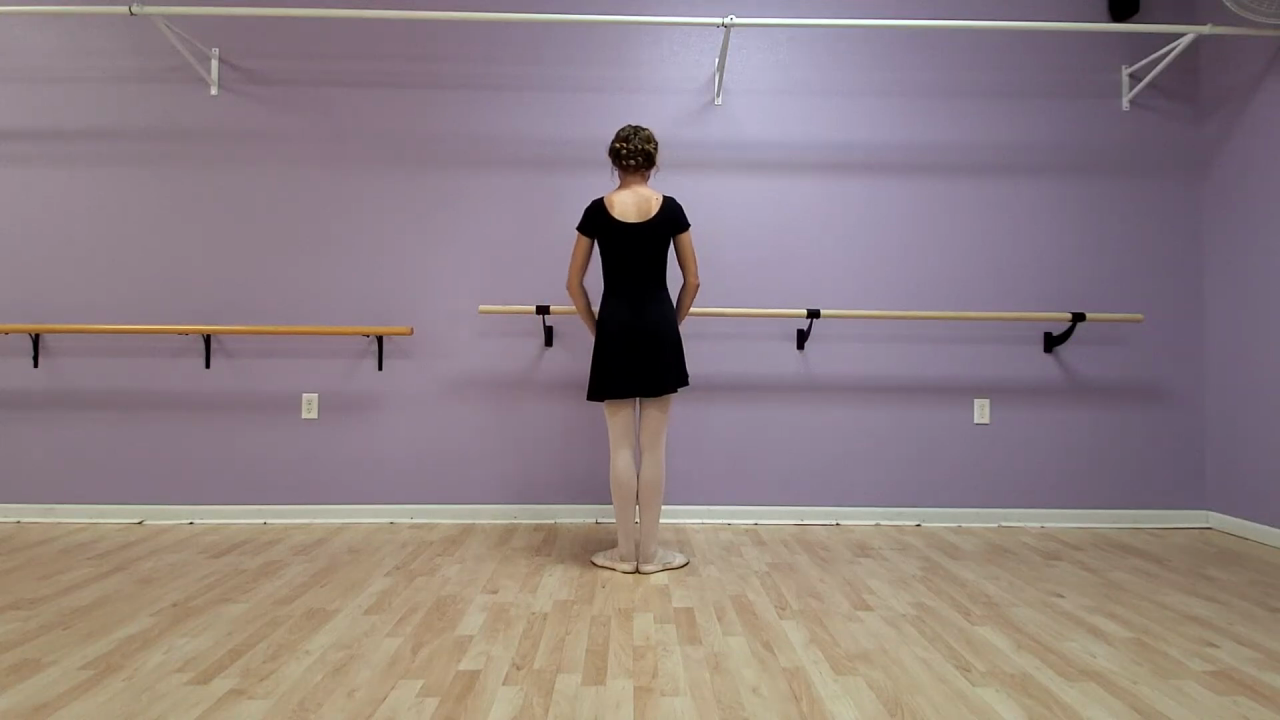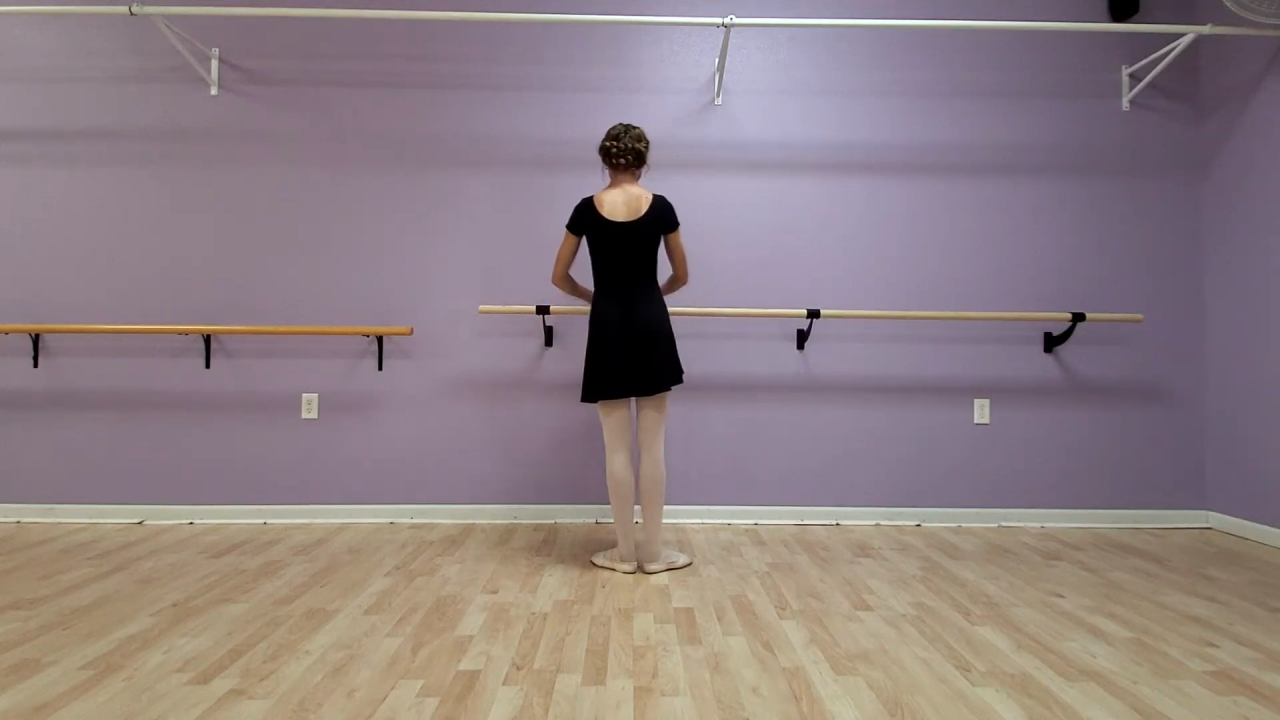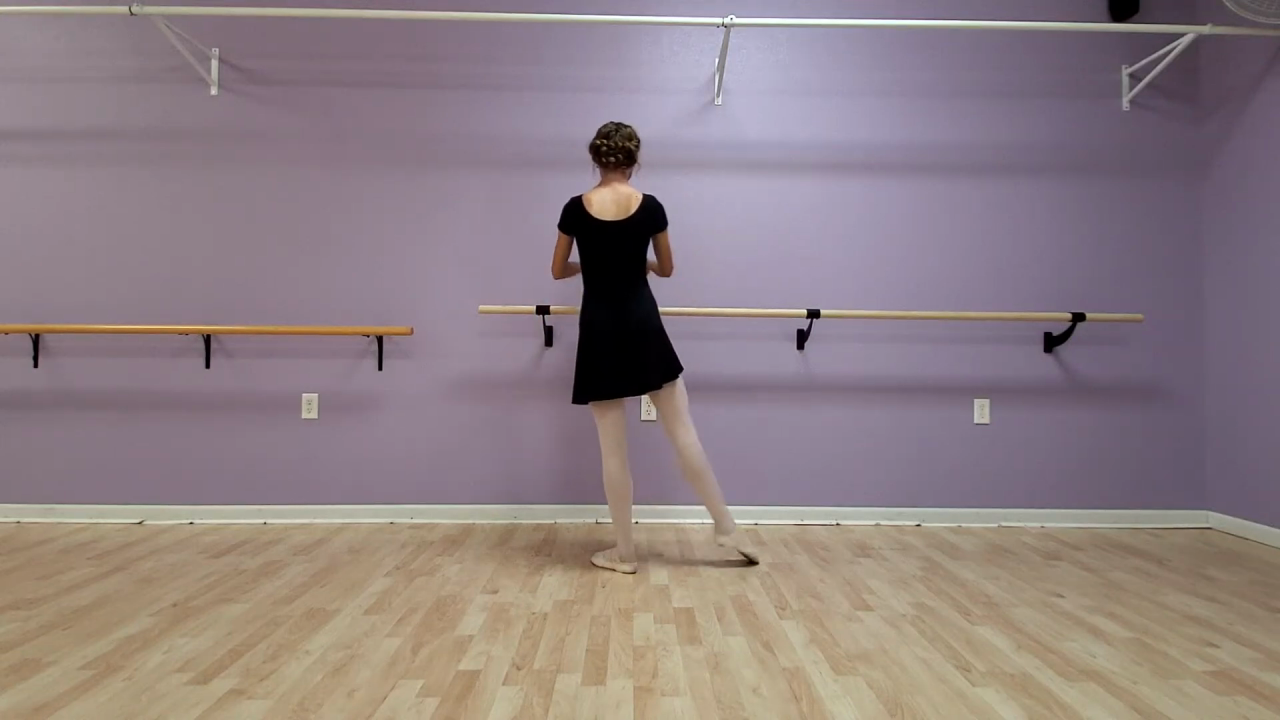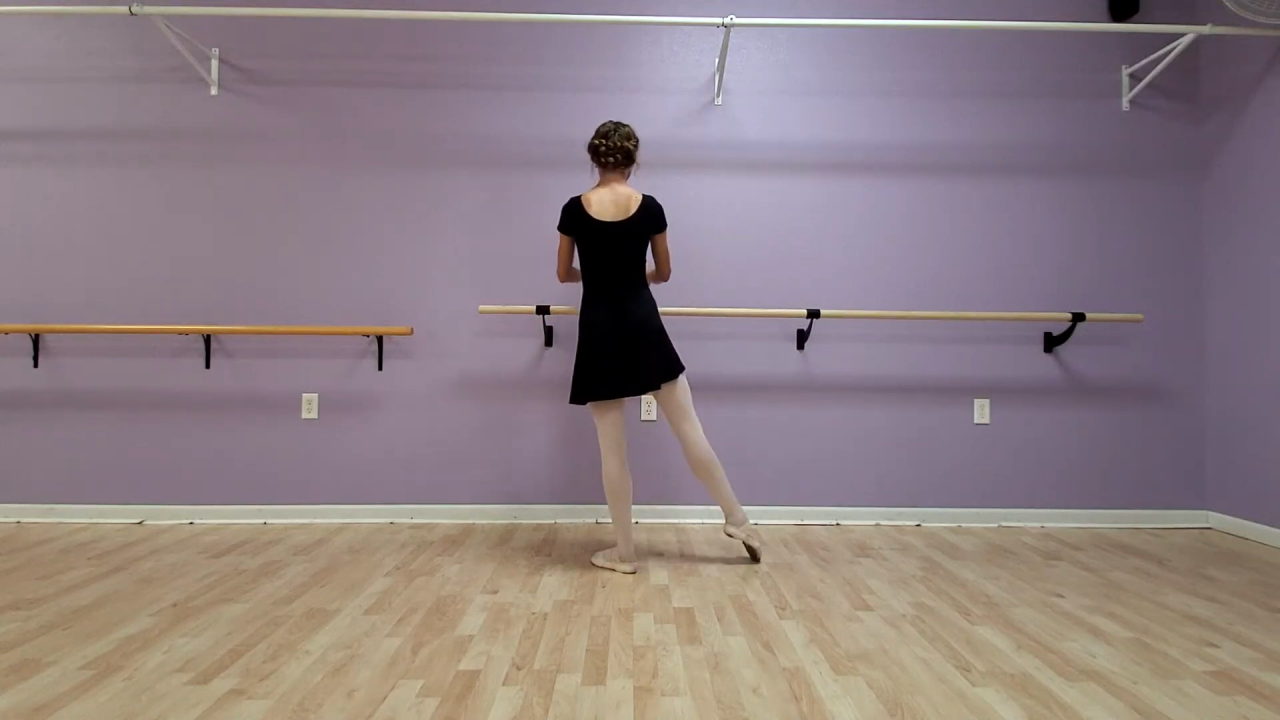
dt=0.4s
person 1, frame 1
left shoulder: (597, 211)
right shoulder: (670, 209)
left elbow: (574, 282)
right elbow: (692, 280)
left wrist: (596, 330)
left hip: (616, 328)
right hip: (657, 329)
left knee: (622, 446)
right knee: (653, 446)
left ankle: (625, 551)
right ankle: (650, 552)
person 1, frame 2
left shoulder: (587, 210)
right shoulder: (661, 208)
left elbow: (559, 277)
right elbow: (681, 277)
left hip: (609, 329)
right hip: (651, 327)
left knee: (617, 446)
right knee: (652, 443)
left ankle: (624, 551)
right ankle: (653, 550)
person 1, frame 3
left shoulder: (576, 209)
right shoulder: (650, 207)
left elbow: (558, 270)
right elbow: (666, 269)
left hip: (600, 330)
right hip: (642, 325)
left knee: (612, 447)
right knee: (683, 431)
left ankle: (624, 552)
right ankle: (725, 526)
person 1, frame 4
left shoulder: (574, 209)
right shoulder: (649, 207)
left elbow: (564, 274)
right elbow: (663, 273)
left hip: (599, 330)
right hip: (642, 325)
left knee: (612, 447)
right knee: (688, 427)
left ankle: (624, 552)
right ankle: (737, 519)
